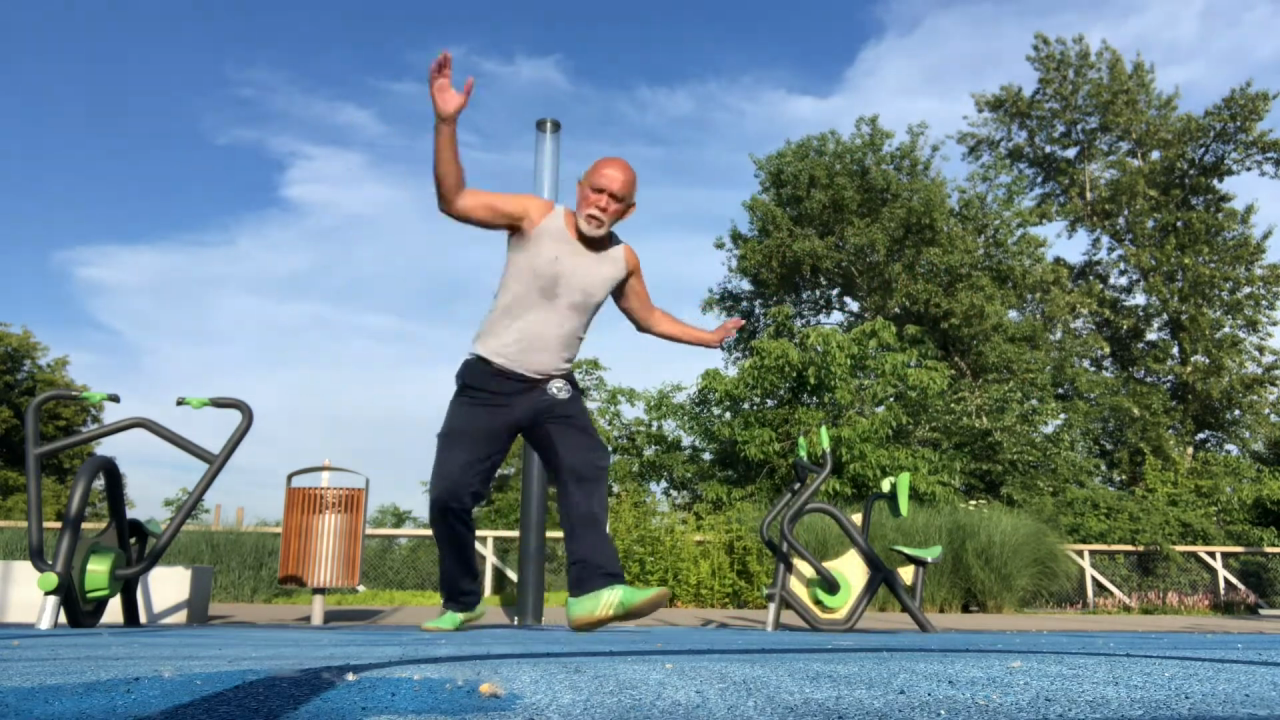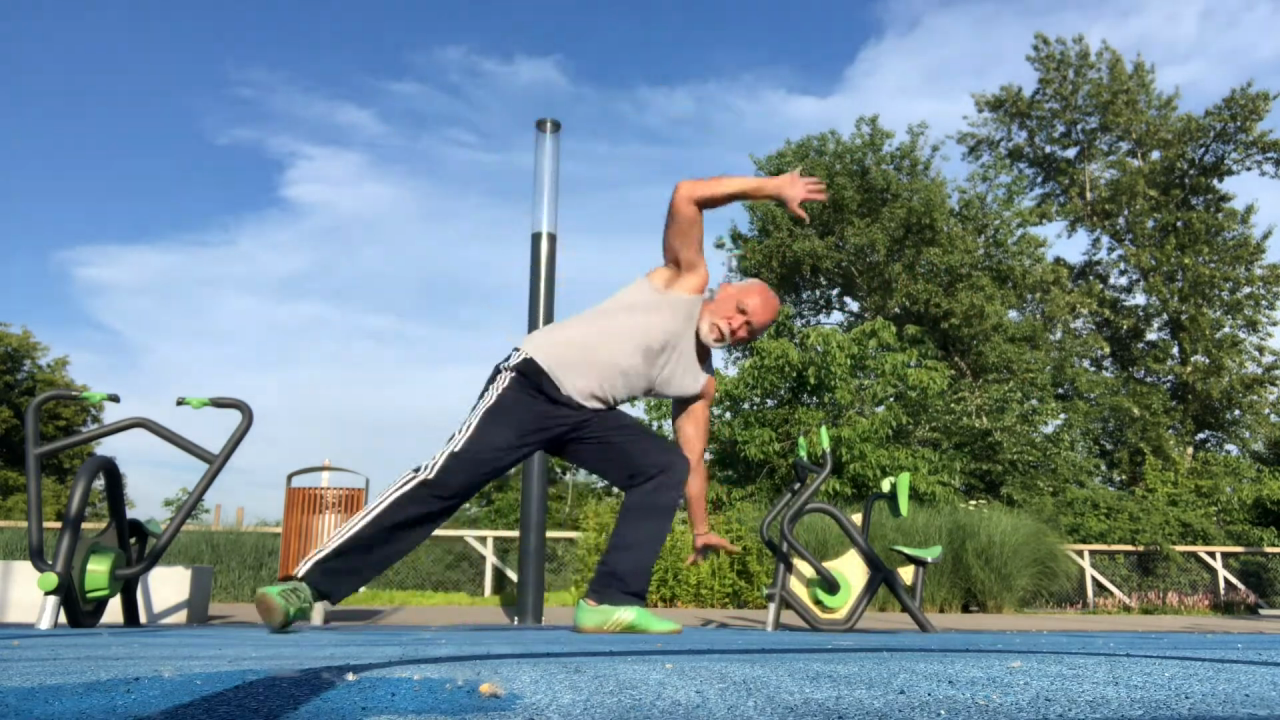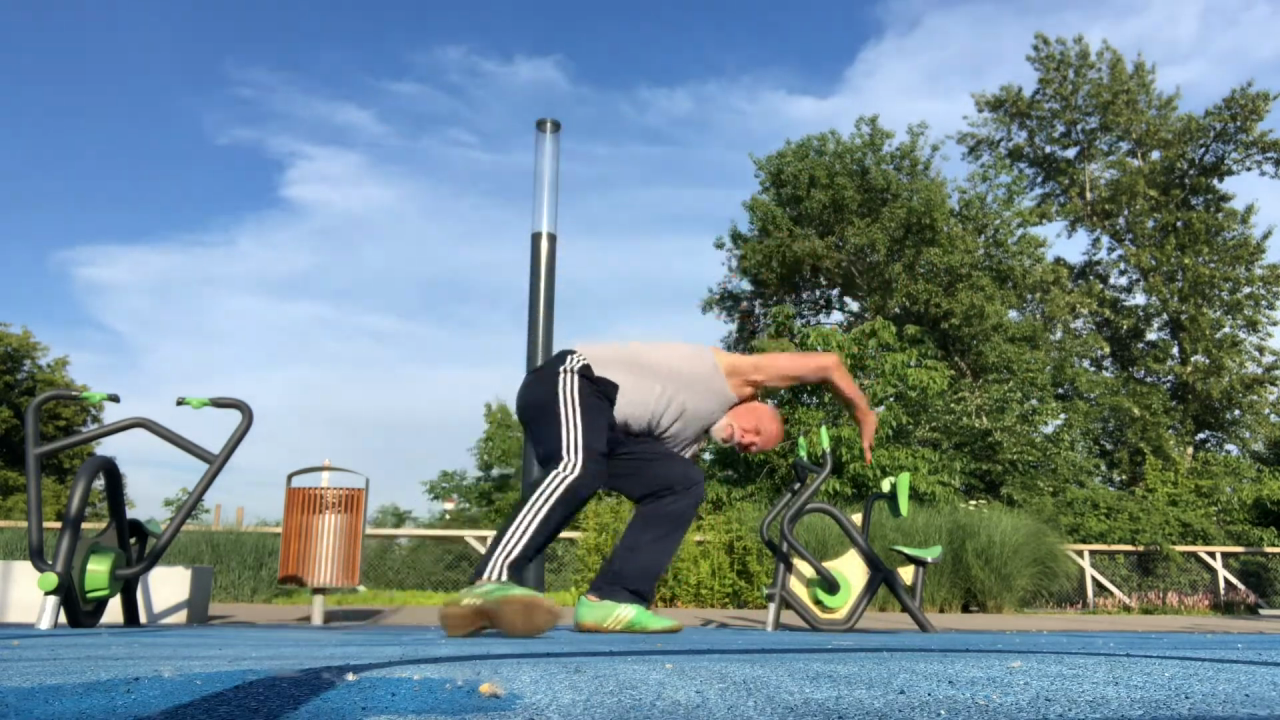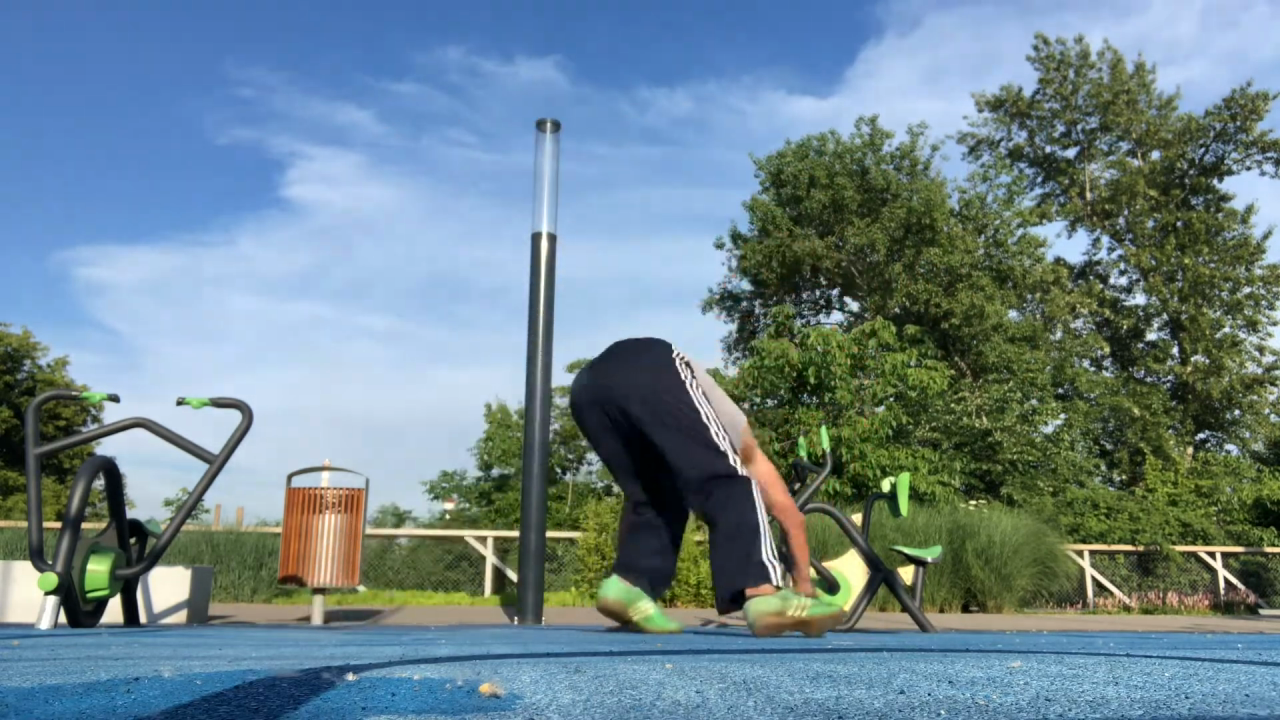
dt=0.4s
person 1, frame 1
left shoulder: (622, 260)
right shoulder: (535, 216)
left elbow: (646, 317)
right elbow: (453, 201)
left wrist: (709, 338)
right wrist: (446, 121)
left hip: (551, 387)
right hip: (487, 380)
left knee: (588, 465)
right knee: (450, 493)
left ankle: (596, 592)
right ankle: (460, 601)
person 1, frame 2
left shoulder: (701, 383)
right shoulder: (687, 280)
left elbow: (690, 456)
right elbow: (686, 196)
left wrist: (700, 526)
right wrist: (773, 186)
left hip: (587, 417)
right hip: (532, 381)
left knee: (666, 469)
right knee: (447, 477)
left ankle: (610, 602)
right ankle: (310, 583)
person 1, frame 3
left shoulder: (685, 448)
right shoulder: (738, 378)
right elbow: (826, 364)
right wrist: (863, 410)
right hip: (576, 380)
left knee: (681, 482)
right knee: (576, 470)
left ankle: (611, 599)
right ankle: (491, 587)
person 1, frame 4
right shoulder: (746, 452)
right elbow: (791, 518)
right wrist: (802, 583)
right hip: (651, 369)
left knee: (658, 502)
right knee: (730, 483)
left ankle: (632, 588)
right ankle: (761, 593)
